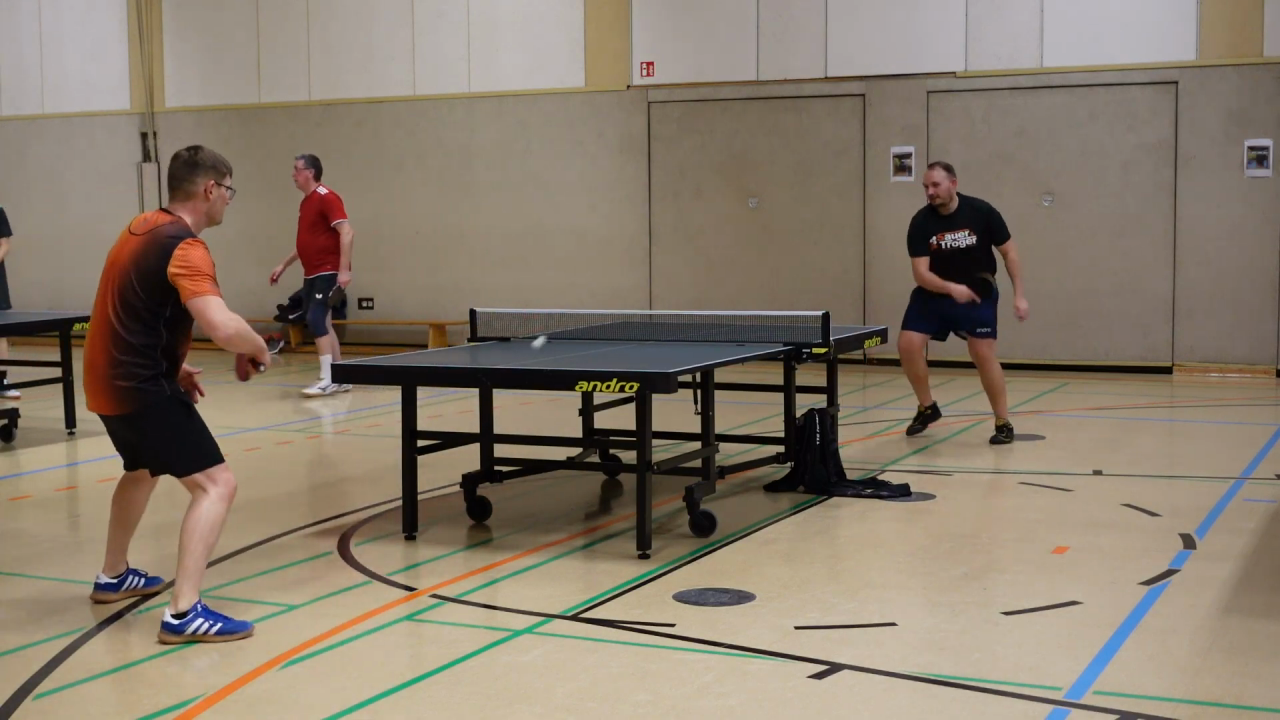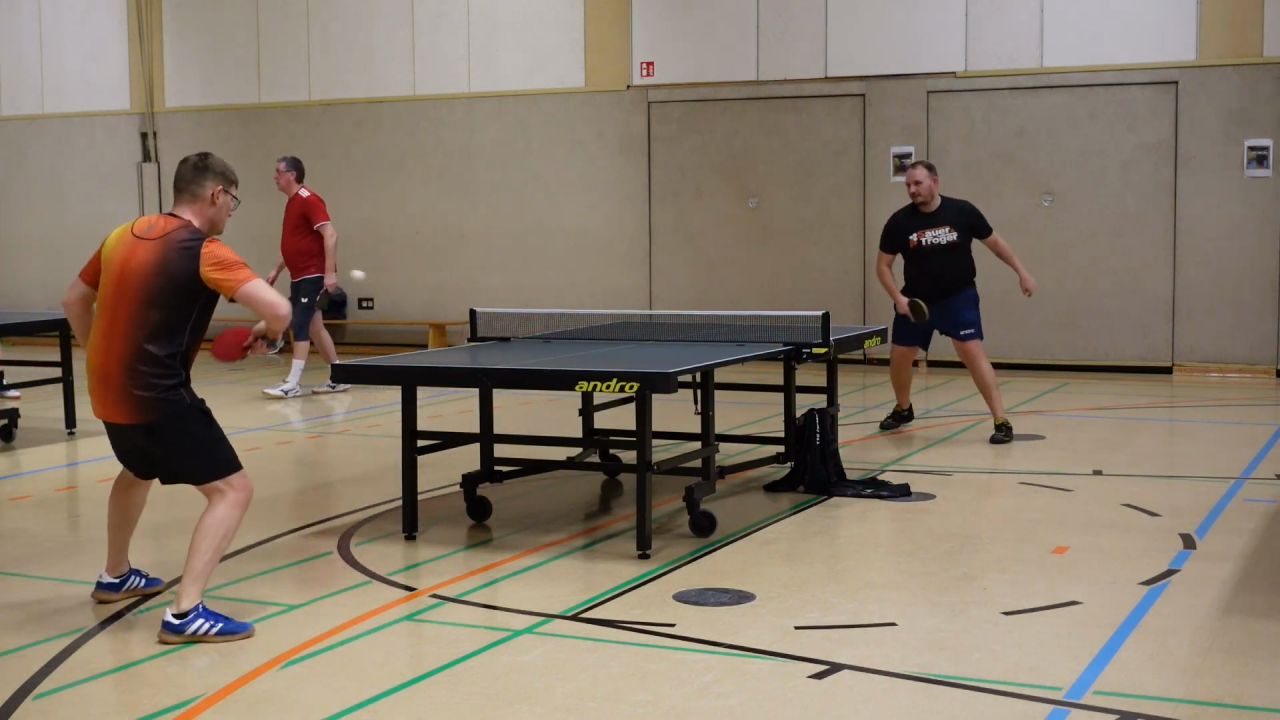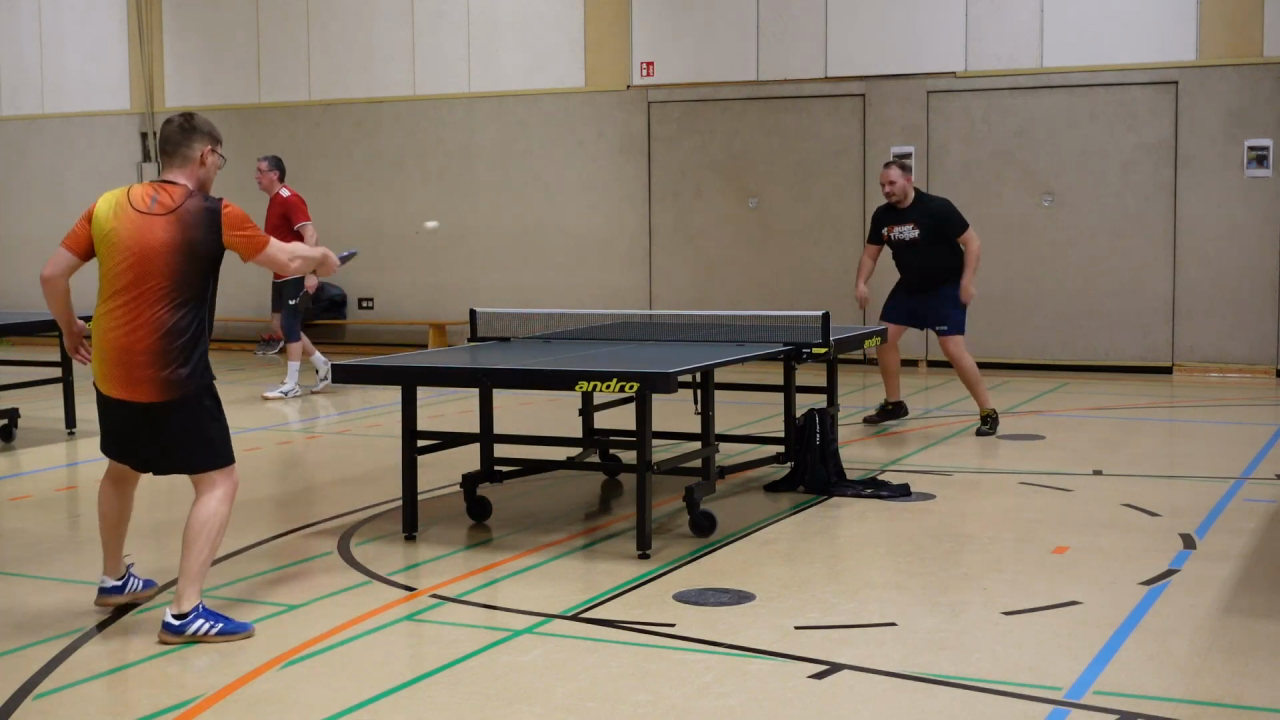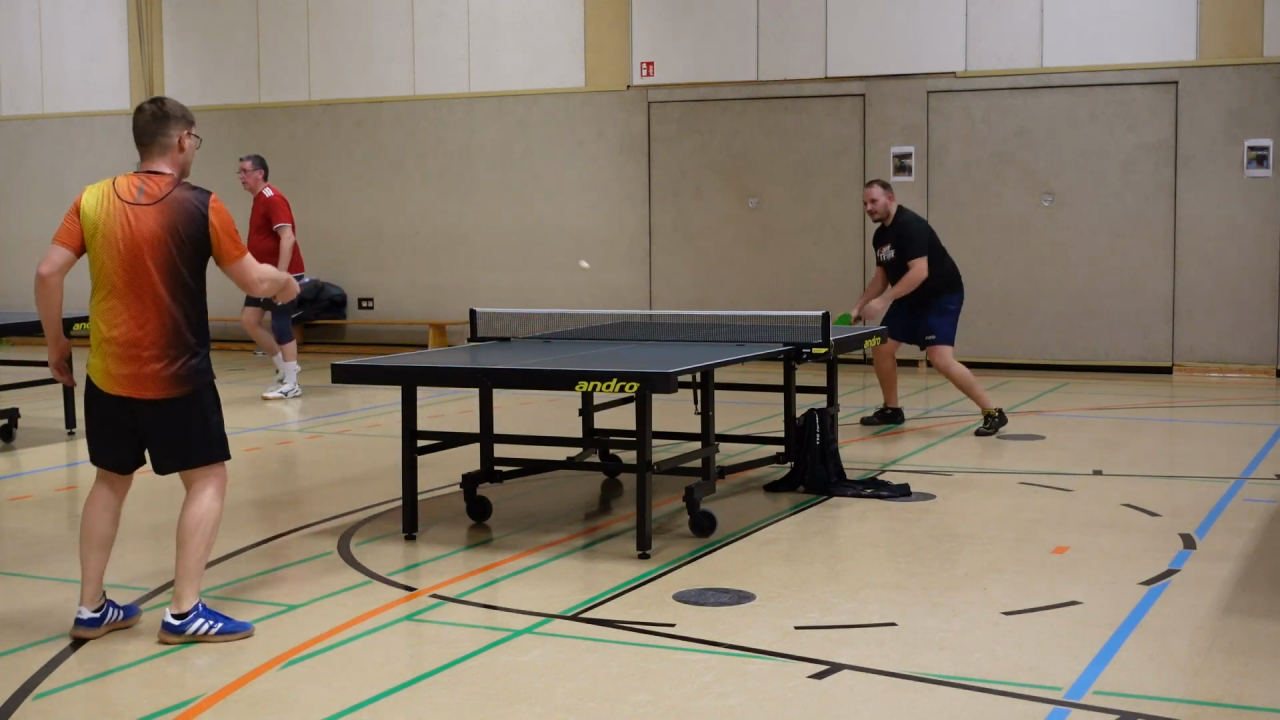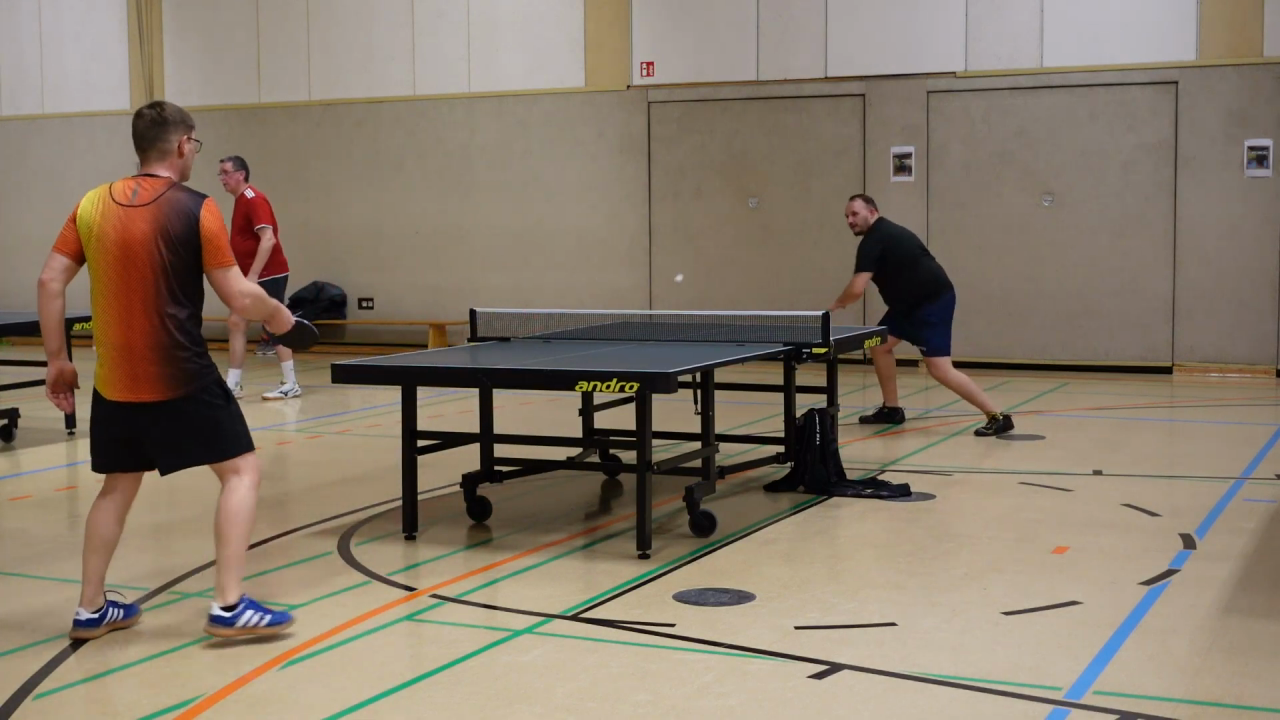
dt=0.2s
person 1, frame 1
left shoulder: (138, 230)
right shoulder: (184, 247)
right elbow: (221, 326)
right wrist: (259, 350)
left hip: (108, 384)
right hip: (143, 389)
left knee: (142, 470)
right knee: (217, 484)
left ankle: (113, 576)
right ankle: (184, 612)
person 1, frame 2
left shoulder: (125, 234)
right shoulder: (204, 251)
left elbow: (76, 301)
right elbow: (278, 309)
right wrist: (267, 329)
left hip: (109, 393)
right hip: (158, 398)
left knee: (138, 471)
right knee: (233, 489)
left ankle: (115, 574)
right ankle: (185, 612)
person 1, frame 3
left shoulder: (109, 205)
right shoulder: (215, 216)
left elbow: (52, 274)
right elbow: (286, 260)
left wrist: (69, 327)
right wrist: (324, 256)
left hip: (112, 375)
right hip: (175, 379)
left knee: (121, 471)
right knee: (217, 483)
left ankle: (114, 578)
right ankle: (185, 611)
person 1, frame 4
left shoulder: (93, 198)
right shoulder: (200, 205)
left elbow: (47, 273)
right elbow: (254, 281)
left wrist: (56, 343)
right wrist: (287, 283)
left hip: (108, 375)
right hip: (176, 376)
left knee: (110, 482)
right knee: (208, 482)
left ankle: (91, 608)
right ankle: (184, 612)
person 1, frame 5
left shoulder: (92, 204)
right shoulder: (194, 208)
left elbow: (49, 282)
right elbow: (238, 296)
left wrist: (57, 359)
right wrist: (278, 314)
left hip: (114, 381)
right hip: (180, 379)
left knee: (118, 487)
right knee: (241, 471)
left ankle: (90, 608)
right ankle: (229, 603)
person 2, frame 1
left shoulder: (982, 211)
right shoulder: (921, 222)
left elbow: (1008, 251)
right elbow: (921, 274)
left wrist: (1019, 295)
right wrist: (951, 288)
left hip: (977, 295)
right hip: (934, 294)
left knee: (983, 353)
right knee: (908, 344)
left ankle: (1003, 422)
right ankle: (926, 408)
person 2, frame 2
left shoulder: (963, 211)
right shoulder: (900, 221)
left elbow: (993, 241)
right elbow: (883, 265)
left wrist: (1021, 272)
right wrist: (897, 297)
left hip: (959, 295)
right hip: (917, 299)
left knee: (972, 352)
right knee: (899, 356)
left ankle: (1001, 422)
right ankle: (903, 409)
person 2, frame 3
left shoulder: (937, 208)
right shoulder: (882, 216)
left elbow: (971, 242)
right elbow: (870, 255)
left wrist: (967, 281)
right wrist: (861, 283)
left hip: (945, 288)
right hip: (909, 288)
left knee: (953, 349)
right knee: (885, 339)
left ankle: (988, 412)
right ankle: (893, 404)
person 2, frame 4
left shoulder: (910, 227)
right shoulder: (881, 235)
left elbow: (919, 272)
right elbow: (882, 277)
left wrist: (883, 301)
right wrist: (860, 304)
left hip: (942, 297)
right hip: (911, 300)
left knee: (940, 359)
right knee: (881, 348)
left ankle: (992, 413)
right ankle: (891, 409)
person 2, frame 5
left shoulder: (872, 241)
right shoulder: (888, 233)
left elbow: (857, 289)
left wrist: (837, 304)
left hip: (933, 303)
right hip: (911, 304)
left knee: (940, 370)
right knee: (879, 345)
left ankle: (997, 416)
right ankle: (891, 409)
person 3, frame 1
left shoulder: (327, 198)
right shoulder: (306, 202)
left elbow: (347, 233)
left wrist: (344, 269)
right wrist: (284, 265)
left hip: (328, 272)
right hip: (312, 273)
left knee: (315, 321)
right knee: (321, 324)
left ankle: (327, 379)
person 3, frame 2
left shoulder: (309, 200)
right shoulder: (291, 203)
left elbow: (330, 236)
left wrist: (330, 272)
right wrist: (277, 270)
left hip: (313, 275)
right hip: (299, 276)
left knee: (300, 325)
right knee: (314, 326)
left ankle: (293, 384)
person 3, frame 3
left shoulder: (290, 199)
right shoulder: (274, 201)
left elbow: (310, 236)
left wrist: (310, 273)
left hip: (296, 274)
right hip: (282, 275)
left knee: (288, 325)
right knee: (281, 325)
left ankle: (291, 384)
right ankle: (322, 366)
person 3, frame 4
left shoulder: (272, 199)
right shoulder: (259, 199)
left elbow: (288, 238)
left wrist: (281, 275)
left hip: (282, 274)
left knee: (280, 324)
right knee: (248, 320)
left ankle: (291, 385)
right ankle: (284, 367)
person 3, frame 5
left shoulder: (254, 200)
right shoulder: (241, 200)
left elbow: (268, 240)
left wrist: (253, 276)
left hip: (269, 275)
right hip: (249, 277)
right knee: (235, 324)
left ankle: (290, 384)
right ankle: (233, 383)
